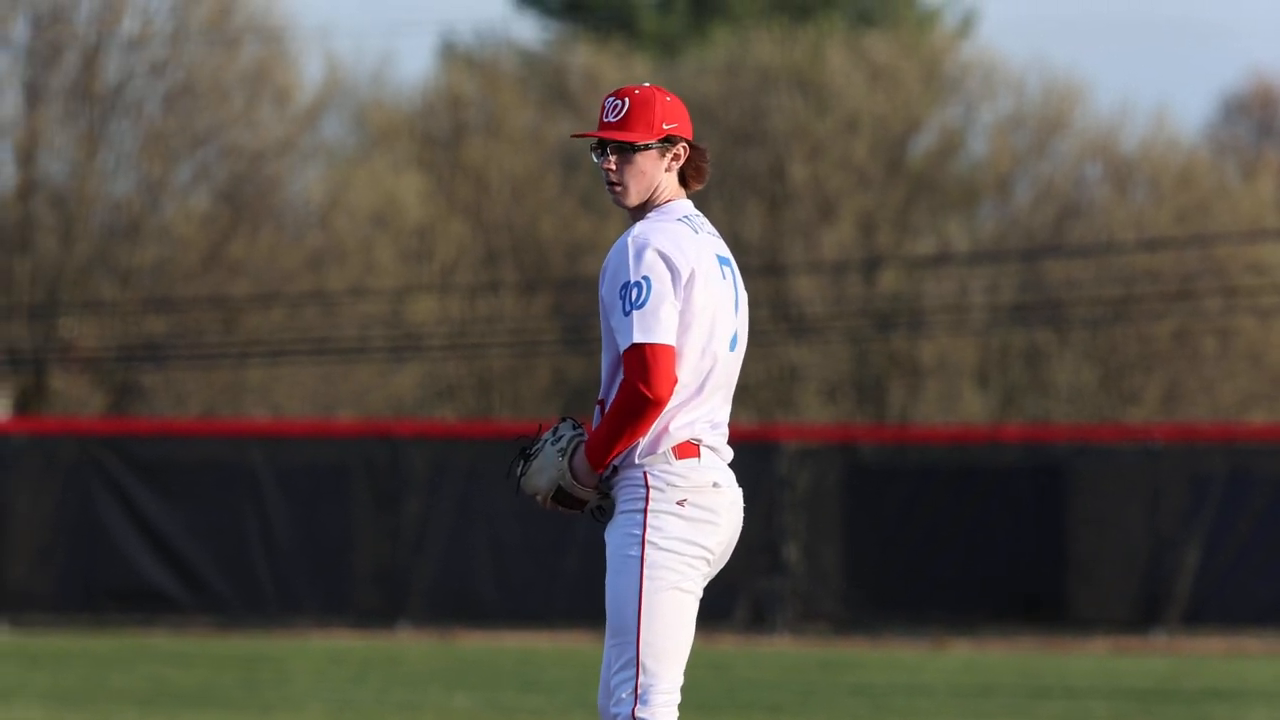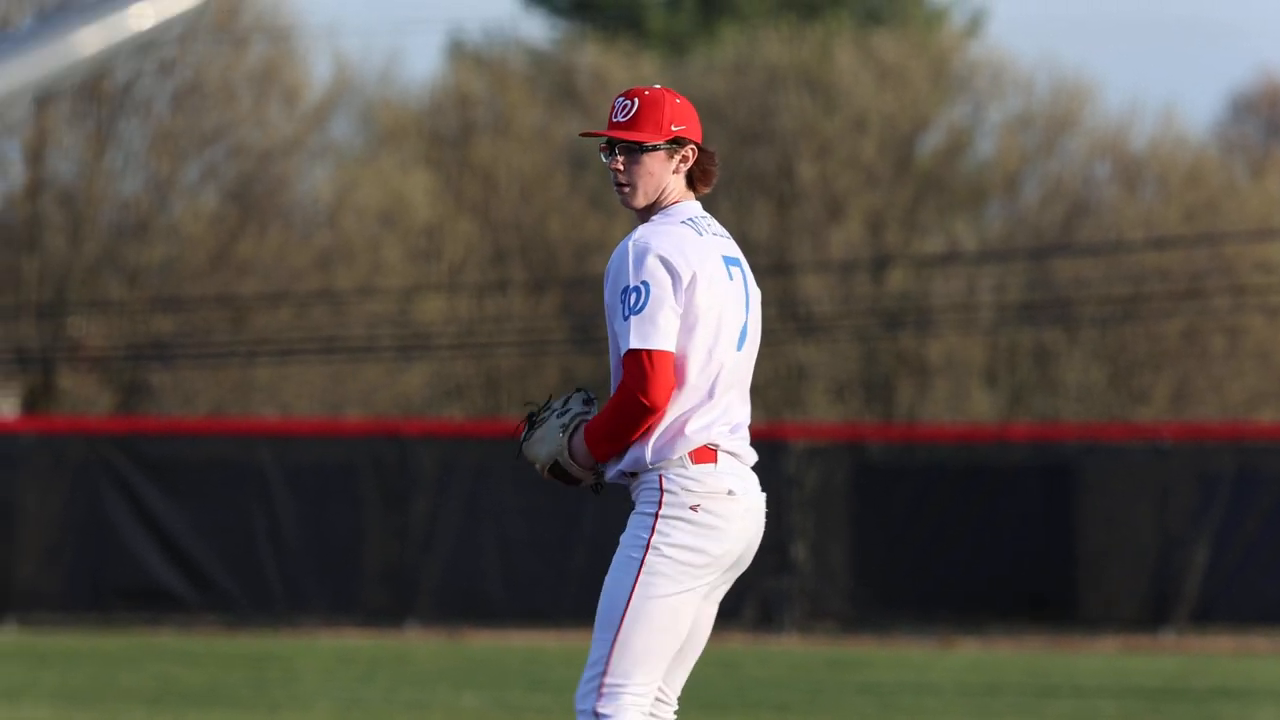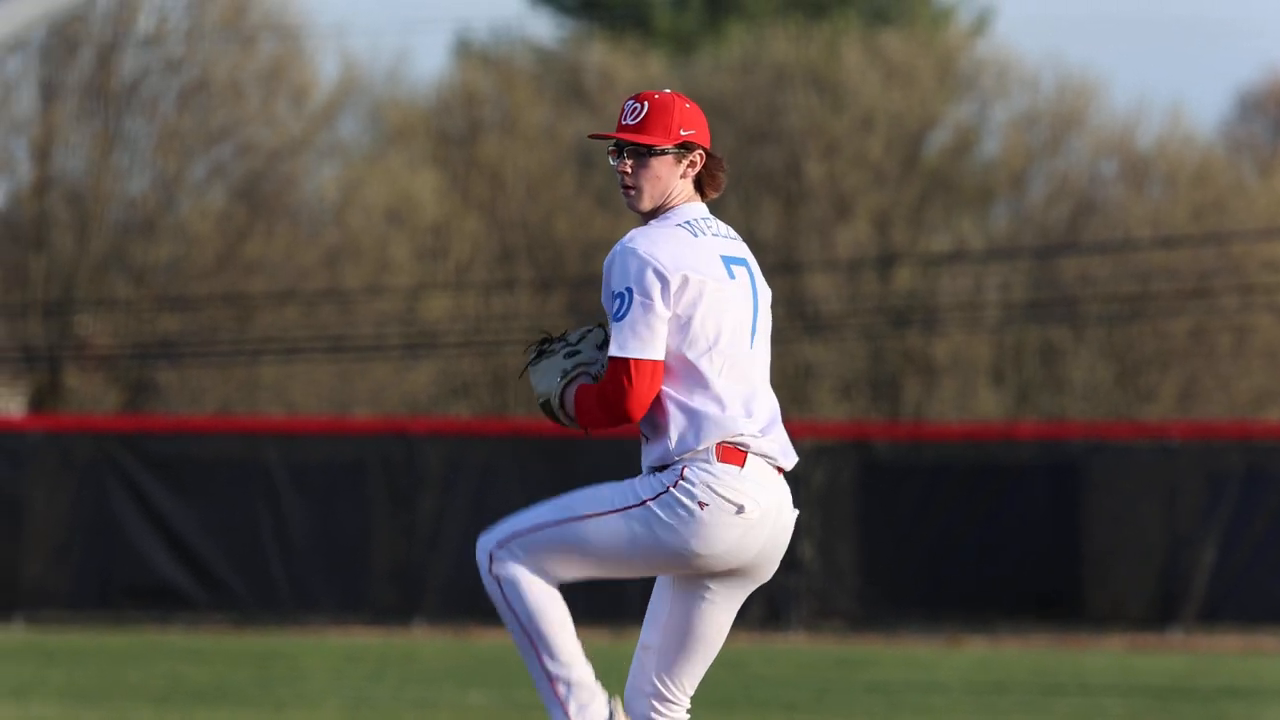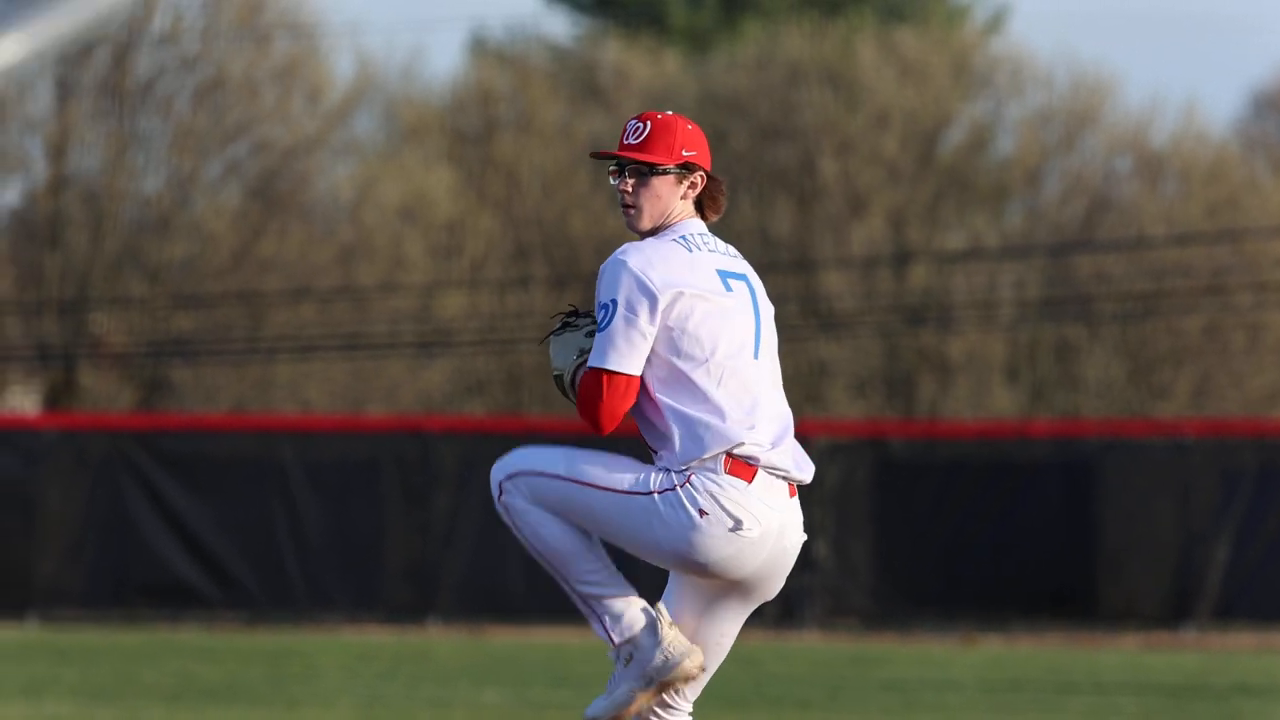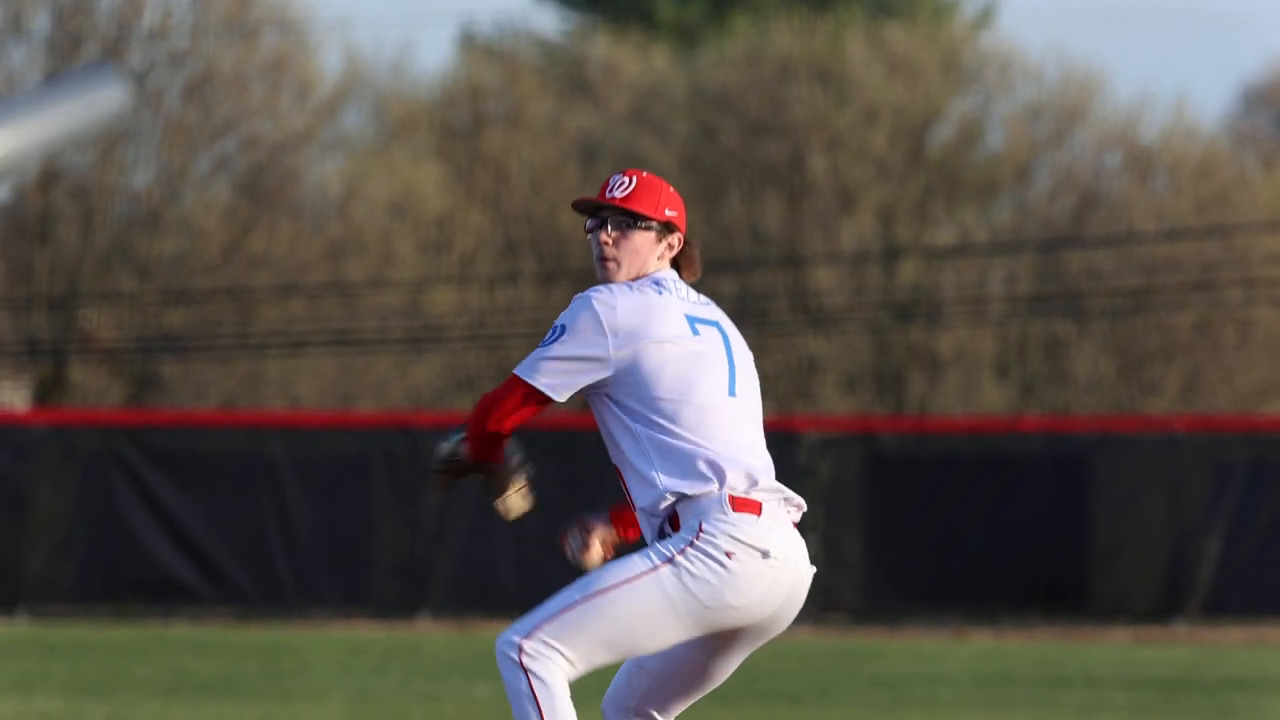
dt=0.2s
person 1, frame 1
left shoulder: (646, 245)
right shoulder: (712, 245)
left elbow: (650, 382)
left wrist: (591, 456)
right wrist: (606, 443)
left hip: (666, 494)
right hip: (711, 491)
person 1, frame 2
left shoulder: (648, 247)
right shoulder: (724, 247)
left elbow: (648, 390)
left wrist: (589, 444)
right wrist: (611, 438)
left hip: (687, 500)
right hip: (736, 498)
person 1, frame 3
left shoulder: (644, 250)
right shoulder: (734, 252)
left elbow: (628, 399)
left wrist: (572, 395)
right wrist: (610, 349)
left hip: (707, 498)
right hip: (767, 507)
left knee: (501, 554)
person 1, frame 4
left shoulder: (637, 264)
right shoulder: (736, 271)
left elbow: (601, 408)
left wrist: (573, 367)
right wrist: (606, 353)
left hip: (716, 508)
right hip: (777, 525)
left knee: (514, 475)
left ankle: (638, 635)
person 1, frame 5
left shoulder: (606, 310)
right shoulder: (713, 325)
left elbow: (500, 409)
left wrist: (482, 450)
right wrist: (616, 526)
left hip: (730, 558)
left knee: (523, 652)
